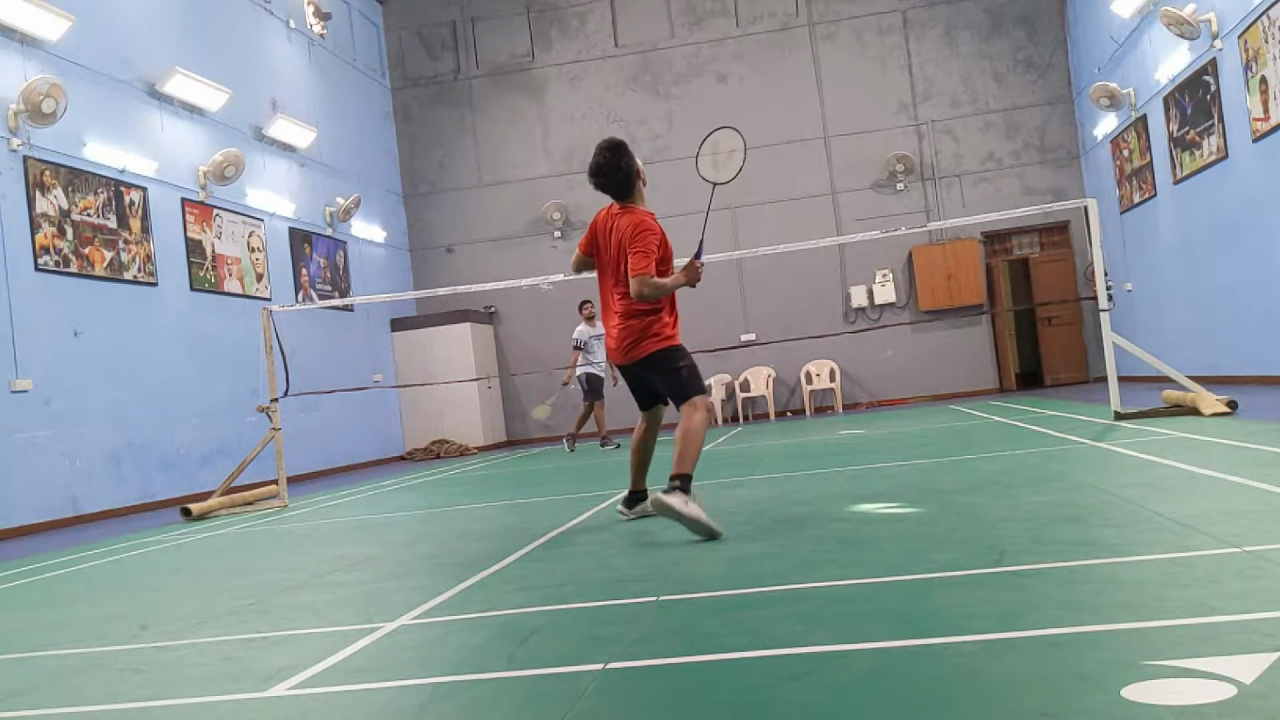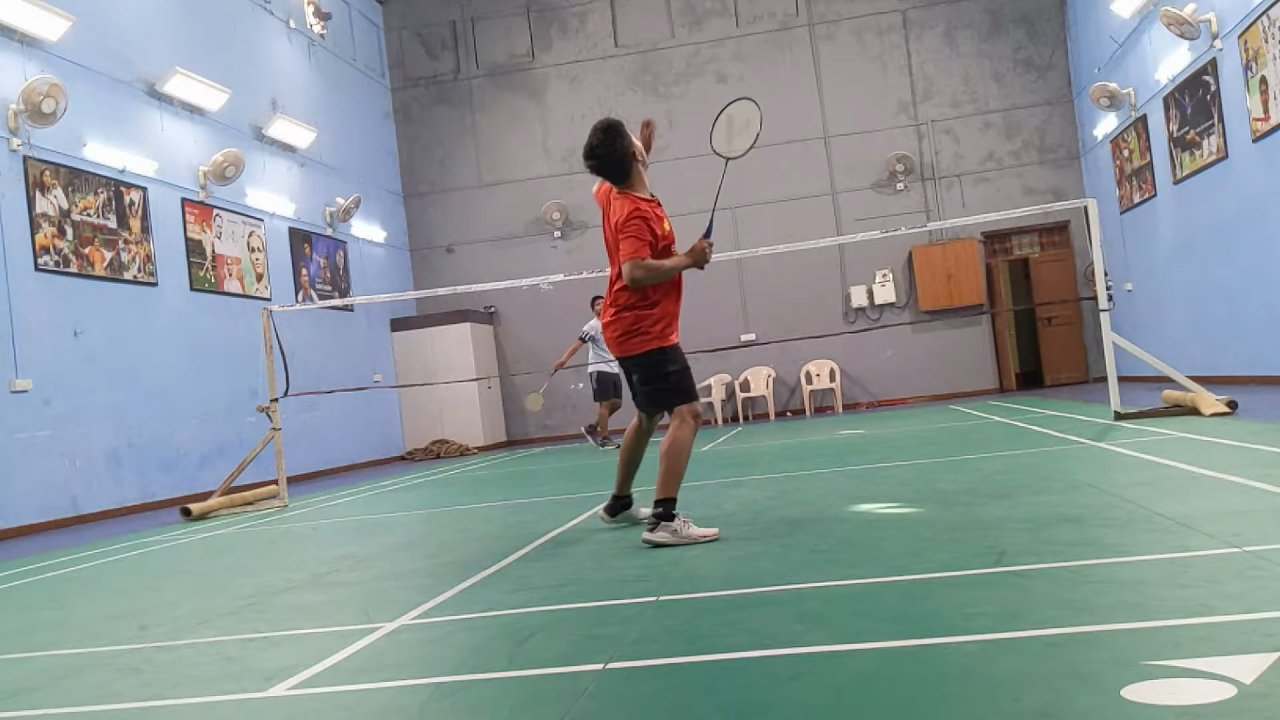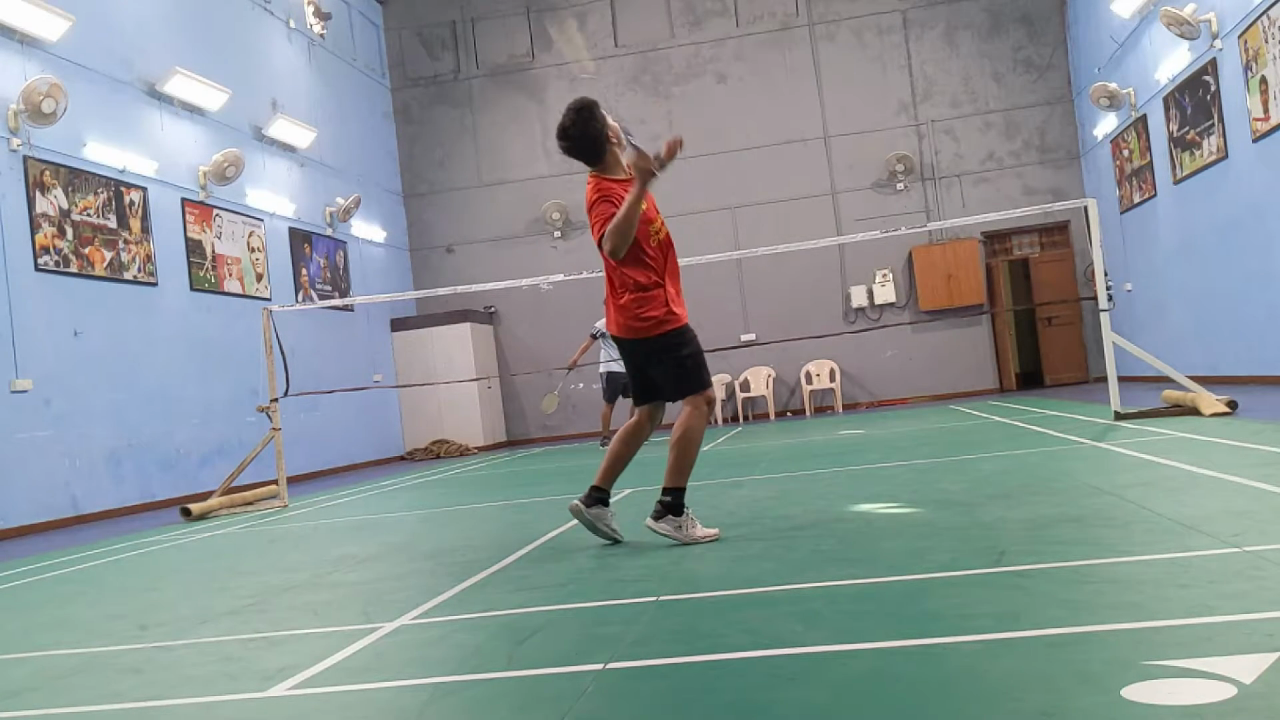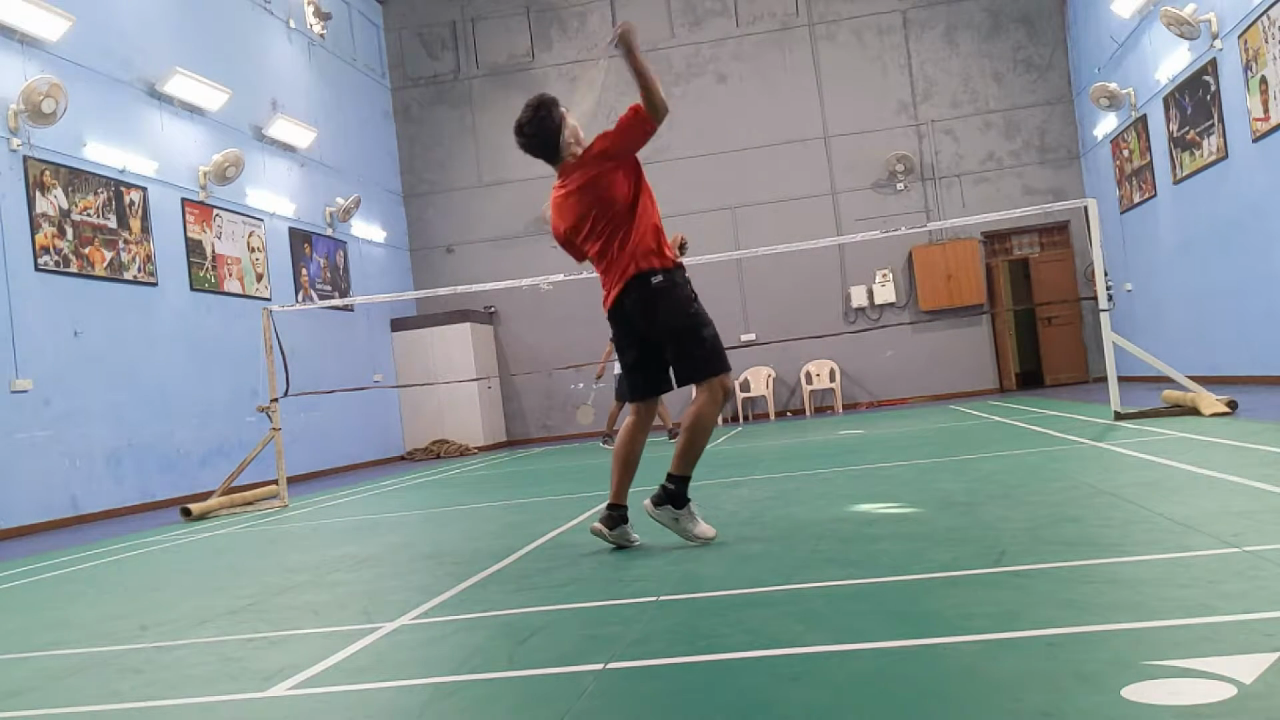
dt=0.5s
person 1, frame 1
left shoulder: (604, 219)
right shoulder: (644, 227)
left elbow: (578, 264)
right elbow: (642, 289)
right wrist: (682, 277)
left hip: (622, 341)
right hip: (653, 338)
left knee: (652, 414)
right knee: (696, 407)
left ankle: (636, 497)
right ankle: (678, 493)
person 1, frame 2
left shoulder: (610, 195)
right shoulder: (638, 213)
right elbow: (635, 274)
left wrist: (643, 148)
right wrist: (687, 259)
left hip: (627, 329)
right hip: (646, 332)
left knee: (648, 416)
right knee: (686, 414)
left ankle: (619, 502)
right ankle: (664, 518)
person 1, frame 3
left shoulder: (612, 180)
right shoulder: (605, 194)
right elbow: (614, 247)
left wrist: (656, 163)
right wrist: (638, 188)
left hip: (632, 318)
right hip: (655, 315)
left knee: (647, 414)
right knee: (699, 400)
left ankle: (595, 497)
right ankle: (670, 509)
person 1, frame 4
left shoulder: (559, 211)
right shoulder: (601, 158)
right elbow: (658, 107)
right wrist: (630, 52)
left hip: (621, 298)
right hip: (658, 283)
left knee: (642, 409)
right knee: (714, 385)
left ankle: (615, 514)
right ankle: (672, 496)
